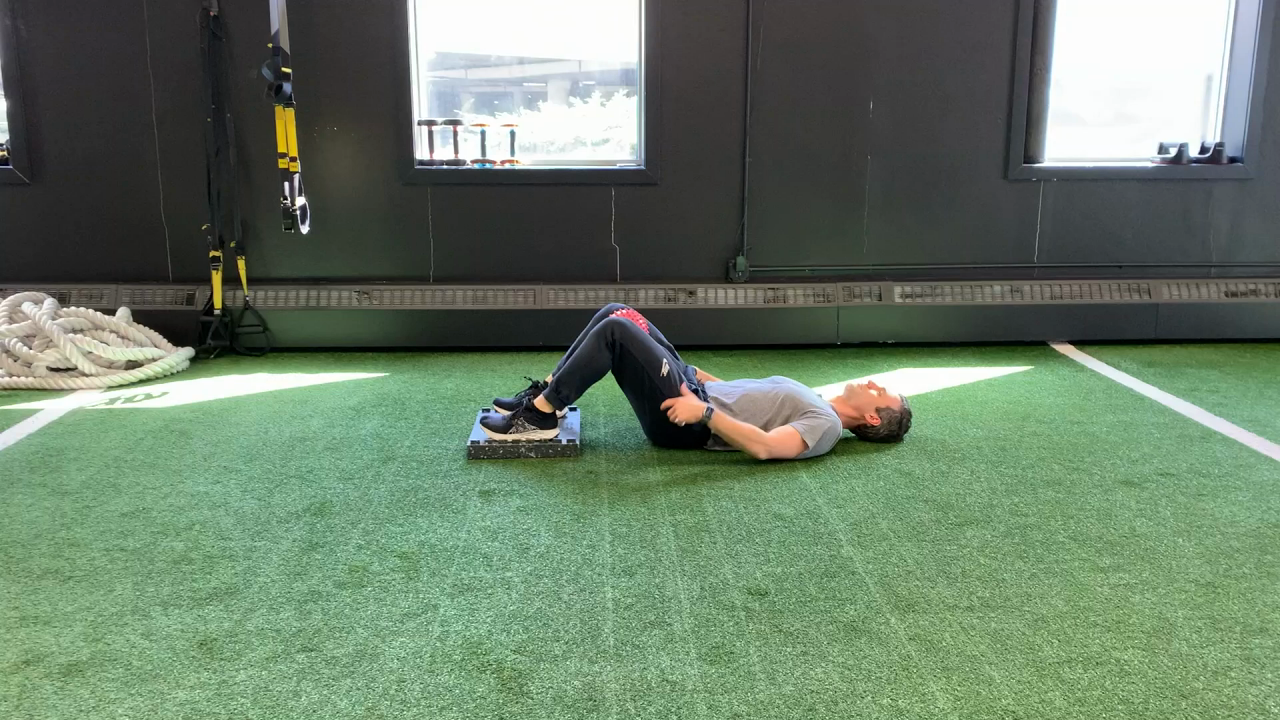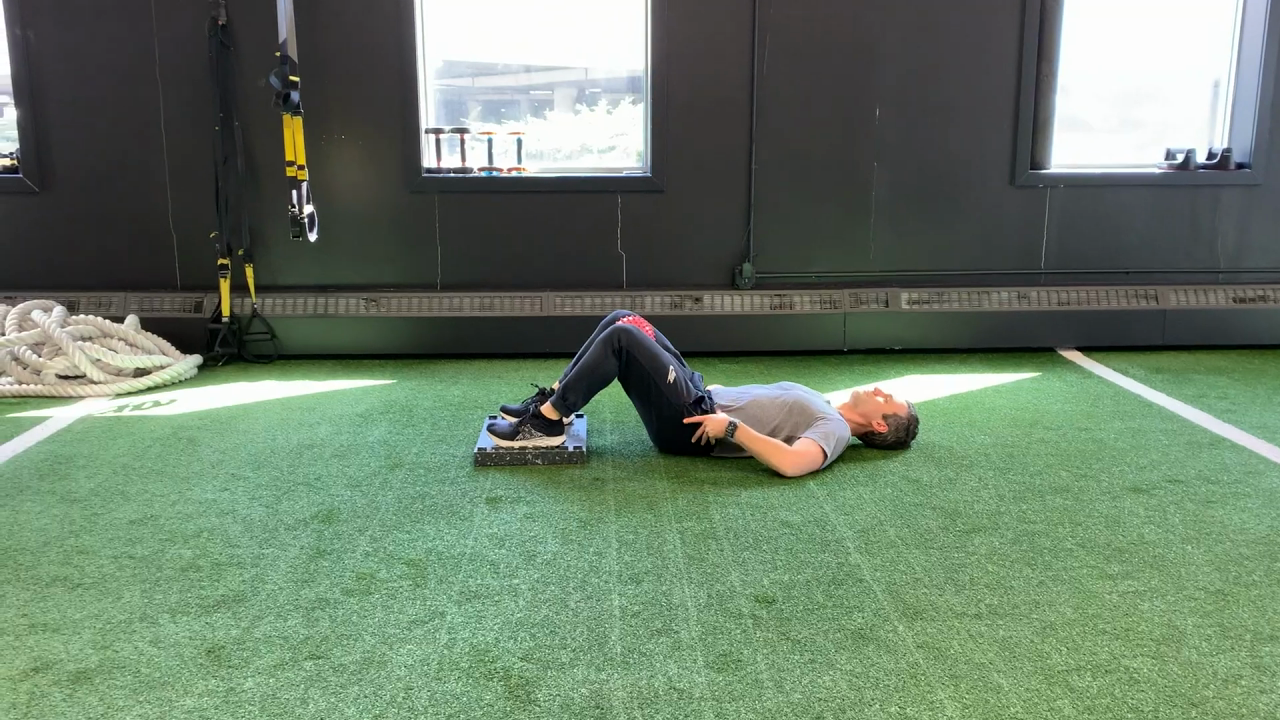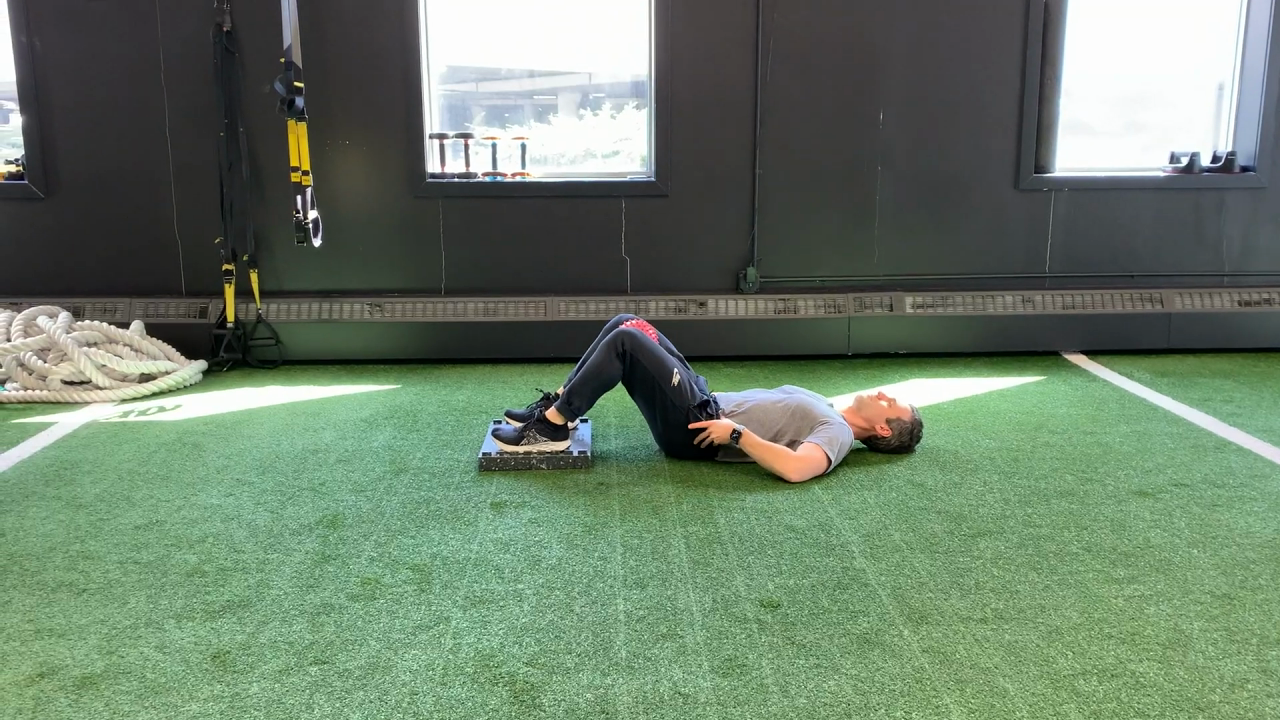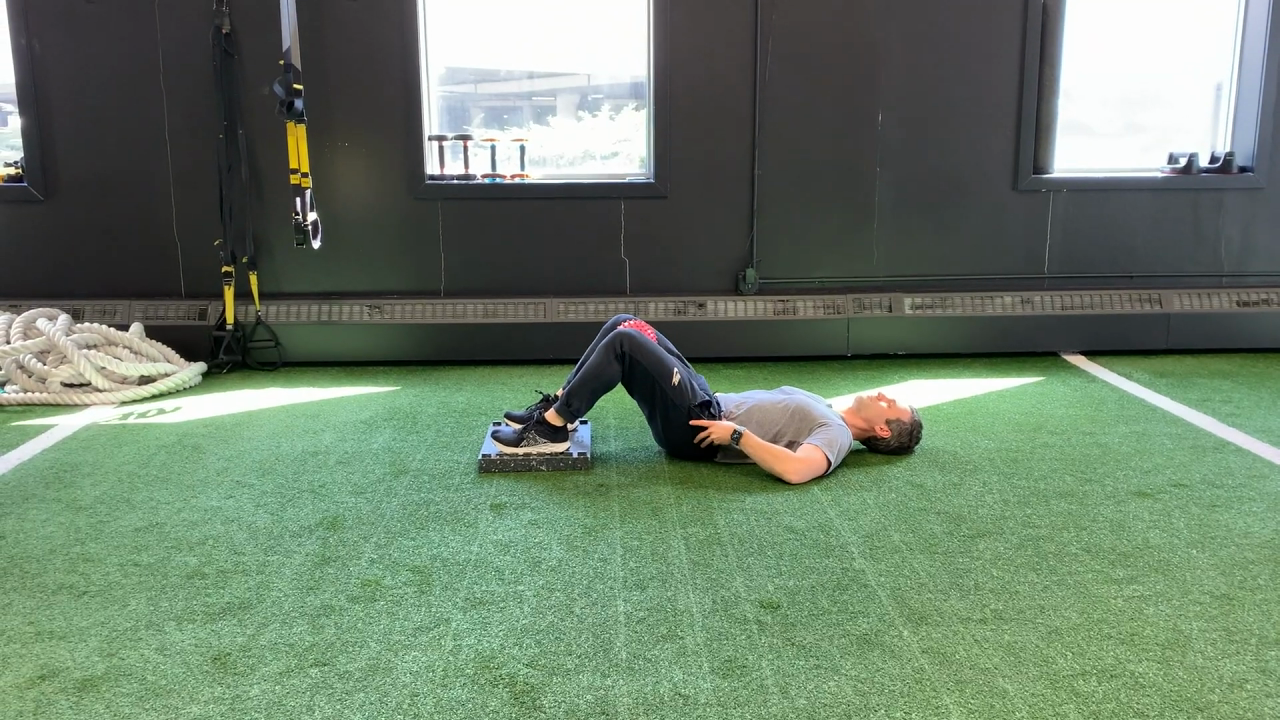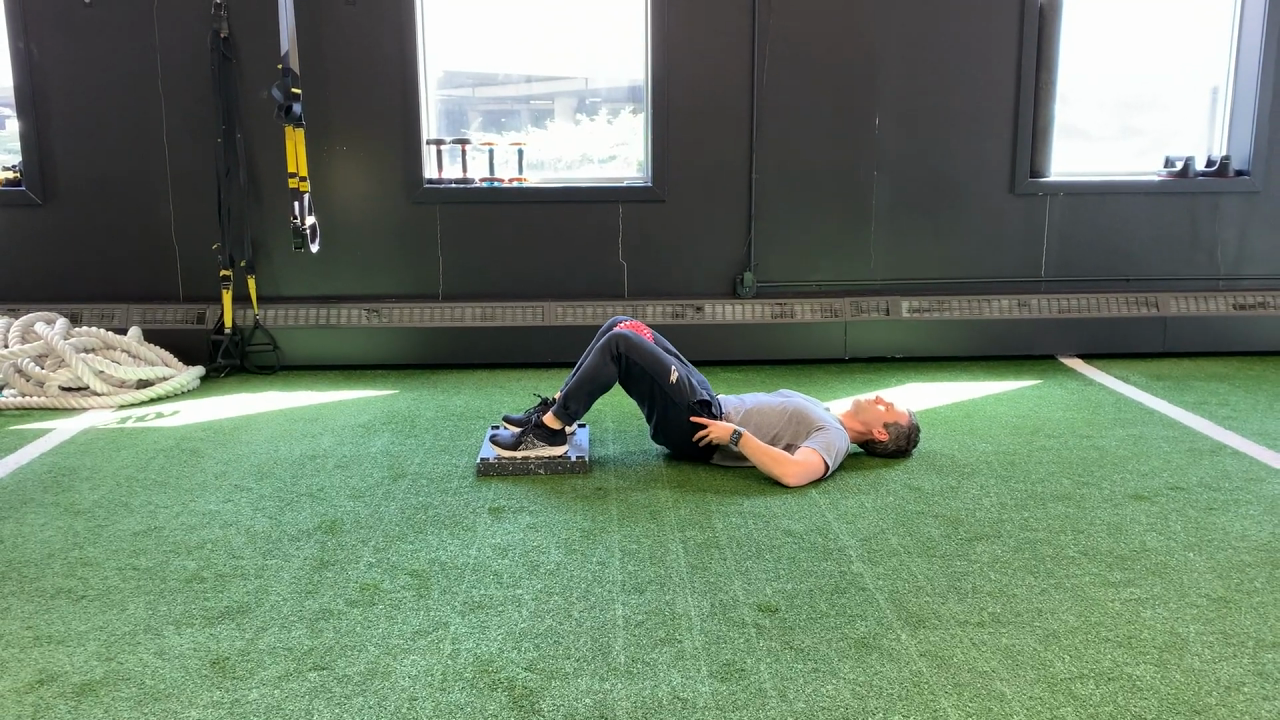
dt=0.4s
person 1, frame 1
left shoulder: (825, 424)
right shoulder: (814, 403)
left elbow: (764, 446)
left wrist: (705, 410)
right wrist: (697, 376)
left hip: (687, 423)
right hip: (696, 394)
left knee: (615, 331)
right knee: (617, 314)
left ankle: (539, 416)
right ankle: (543, 393)
person 1, frame 2
left shoulder: (834, 431)
right shoulder: (821, 409)
left elbow: (791, 463)
left wrist: (730, 426)
right wrist: (718, 391)
left hip: (691, 424)
right hip: (703, 402)
left knee: (622, 339)
right knee: (623, 321)
left ankle: (546, 423)
right ankle: (552, 399)
person 1, frame 3
left shoulder: (838, 434)
right shoulder: (824, 411)
left elbow: (794, 469)
left wrist: (736, 433)
left hip: (695, 425)
right hip: (707, 403)
left knee: (625, 340)
right knee: (626, 324)
left ankle: (551, 427)
right ankle: (557, 404)
person 1, frame 4
left shoulder: (836, 436)
right shoulder: (825, 413)
left elbow: (794, 470)
left wrist: (736, 434)
left hip: (697, 427)
right hip: (709, 405)
left knee: (624, 343)
right knee: (625, 326)
left ankle: (550, 429)
right ankle: (556, 406)
person 1, frame 5
left shoulder: (834, 439)
right shoulder: (823, 417)
left elbow: (792, 473)
left wrist: (736, 434)
left hip: (699, 429)
right hip: (710, 406)
left knee: (620, 342)
right knee: (623, 326)
left ankle: (549, 432)
right ankle: (555, 409)
